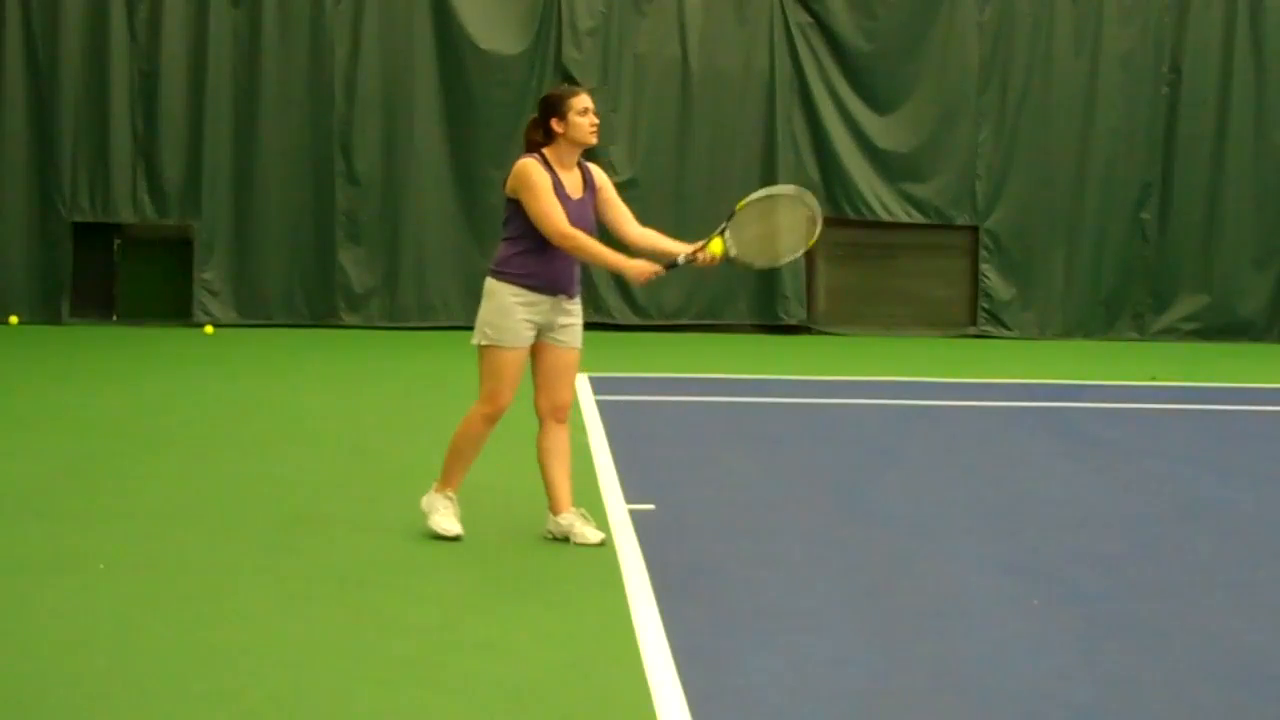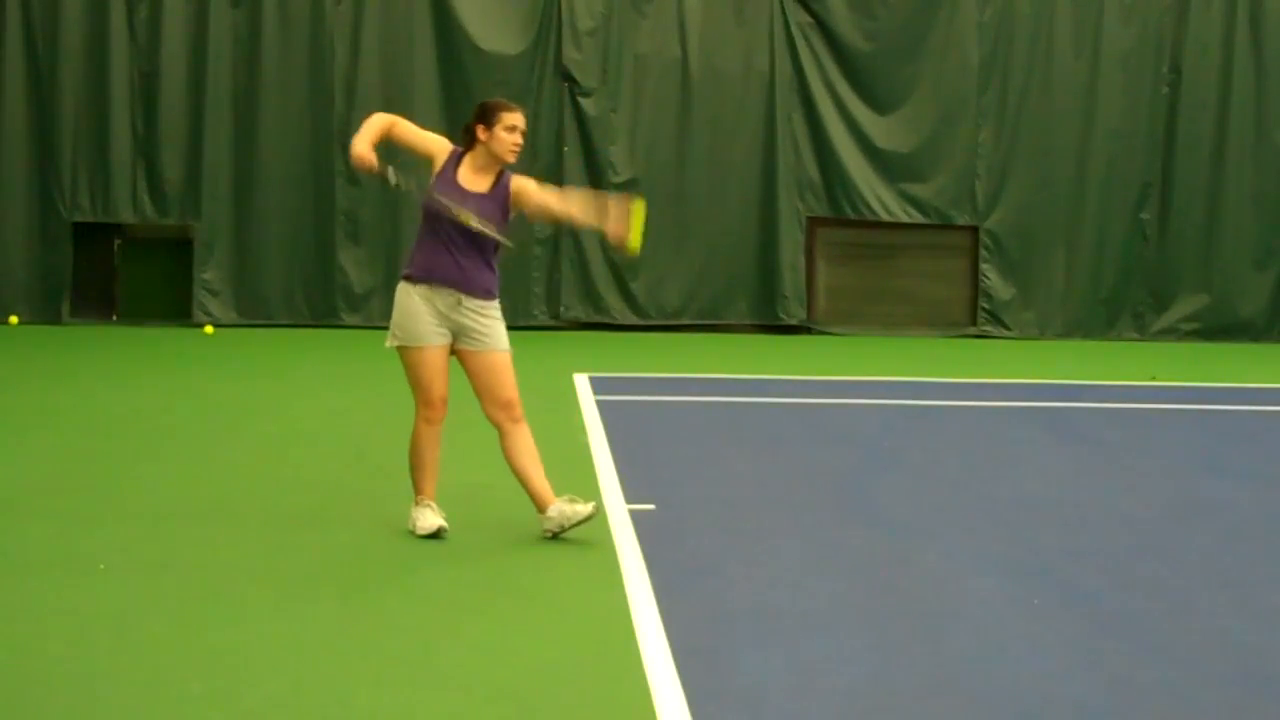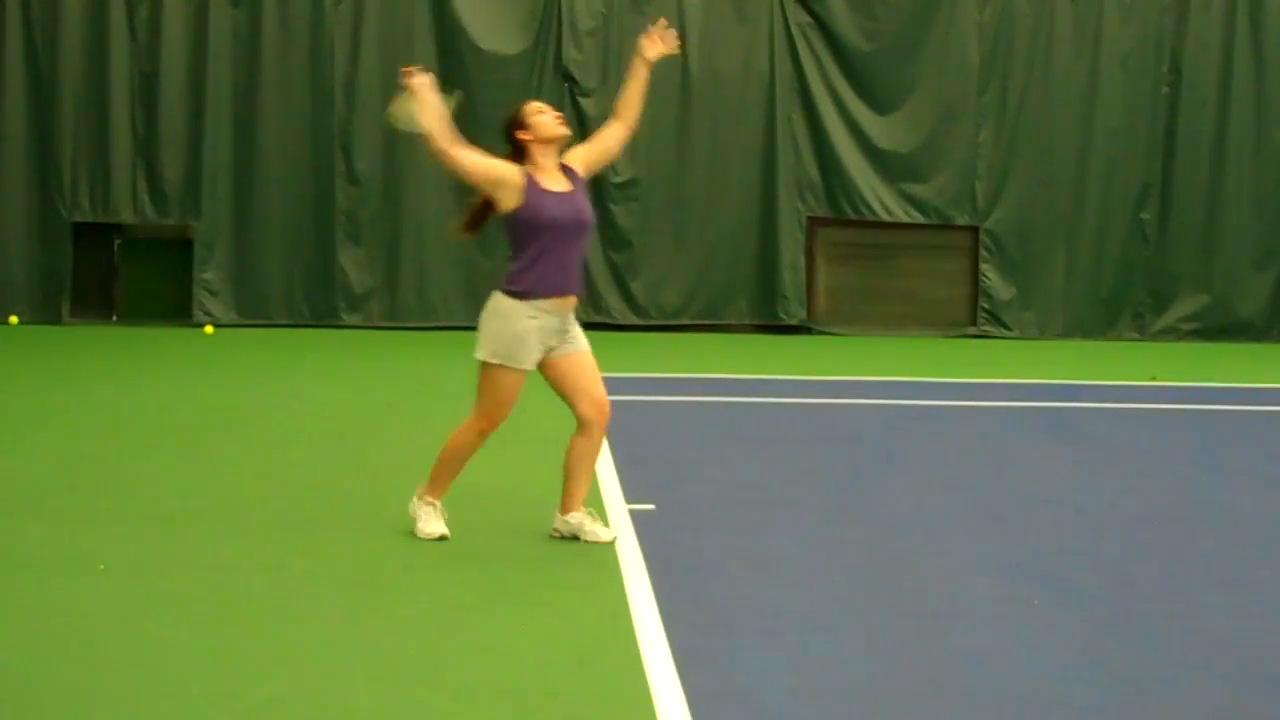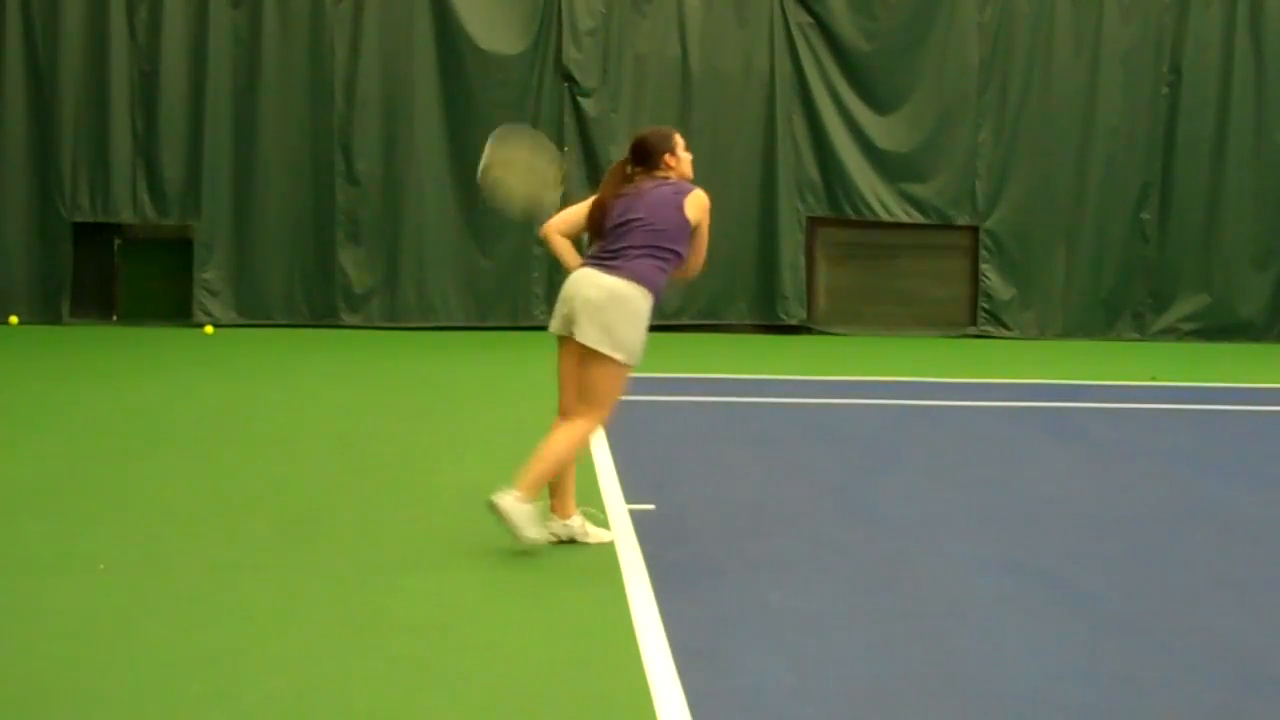
dt=0.7s
person 1, frame 1
left shoulder: (594, 176)
right shoulder: (530, 169)
left elbow: (632, 231)
right elbow: (561, 235)
left wrist: (689, 251)
right wrist: (624, 265)
left hip: (564, 304)
right hip: (514, 297)
left knee: (557, 412)
right knee: (493, 406)
left ankle: (562, 513)
right ankle: (441, 496)
person 1, frame 2
left shoulder: (515, 187)
right shoulder: (445, 155)
left elbow: (555, 200)
right elbow: (384, 121)
left wrist: (596, 211)
right wrist: (362, 144)
left hip: (479, 307)
right hip: (422, 299)
left knee: (508, 410)
right knee: (432, 408)
left ankle: (551, 508)
right ankle: (425, 505)
person 1, frame 3
left shoulder: (571, 169)
right shoulder: (512, 179)
left elbow: (620, 126)
right elbow: (448, 148)
left wrist: (644, 63)
right wrist: (424, 92)
left hip: (560, 320)
right hip: (518, 315)
left knee: (595, 413)
right knee: (485, 421)
left ankle: (571, 514)
right ankle: (429, 499)
person 1, frame 4
left shoulder: (617, 195)
right shoulder: (695, 198)
left elbow: (552, 230)
right elbow: (690, 267)
left hip: (581, 288)
right hip: (623, 301)
left knee: (573, 412)
right knee: (589, 417)
left ankle: (562, 515)
right ankle: (521, 497)
